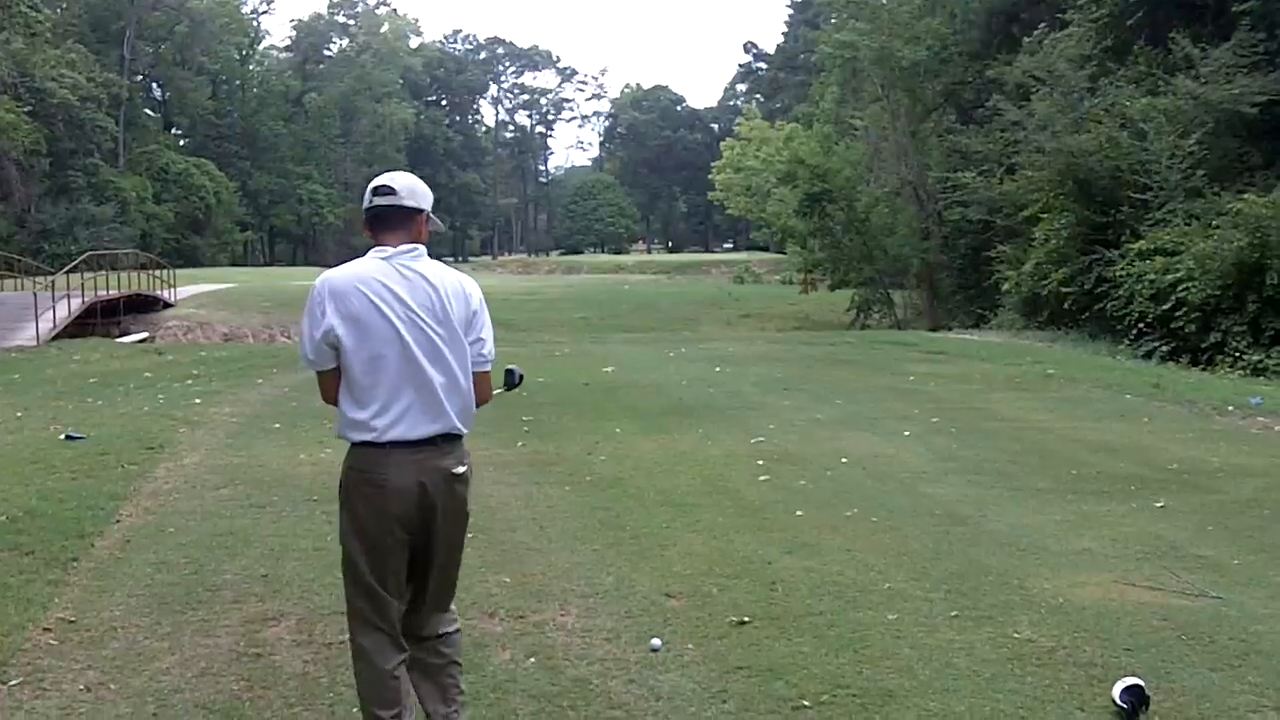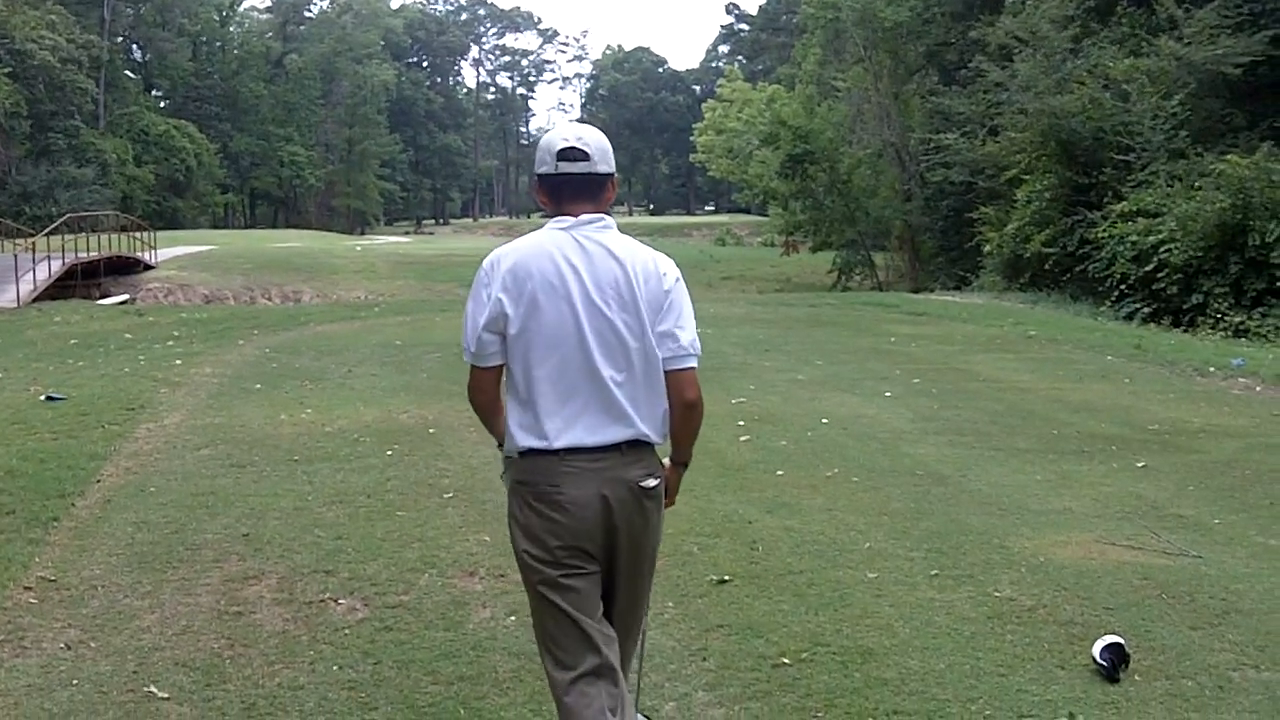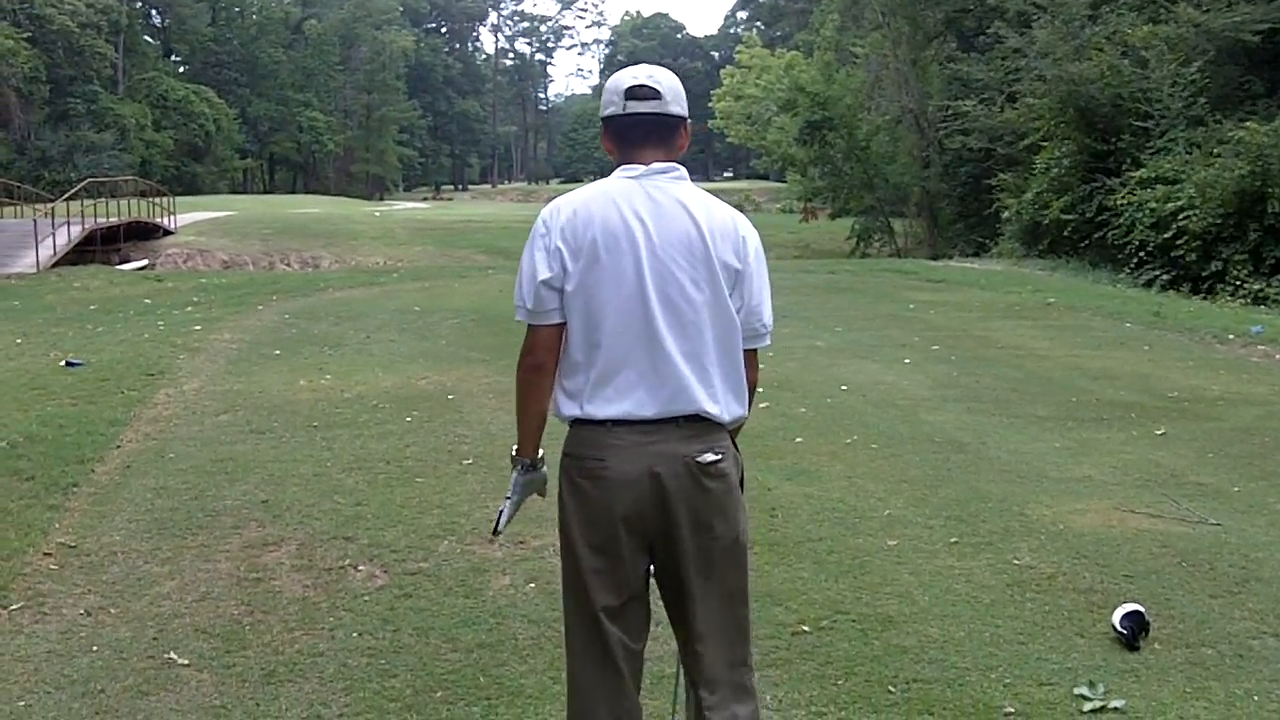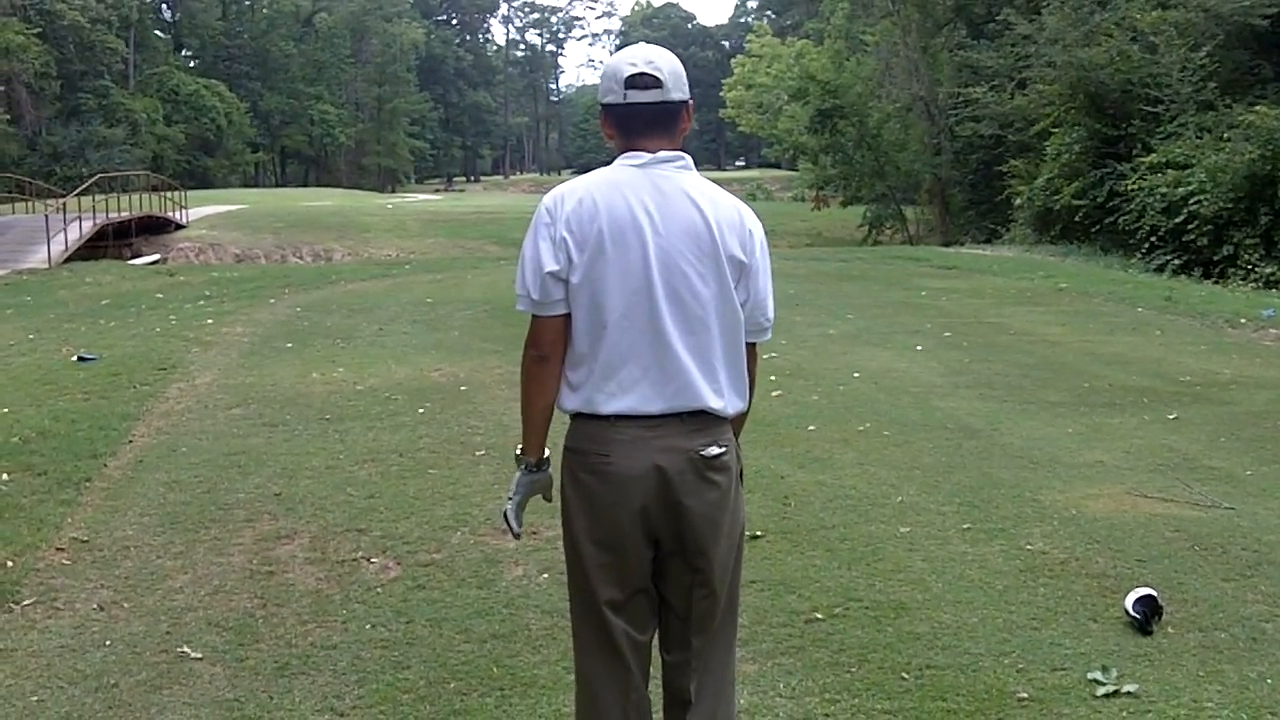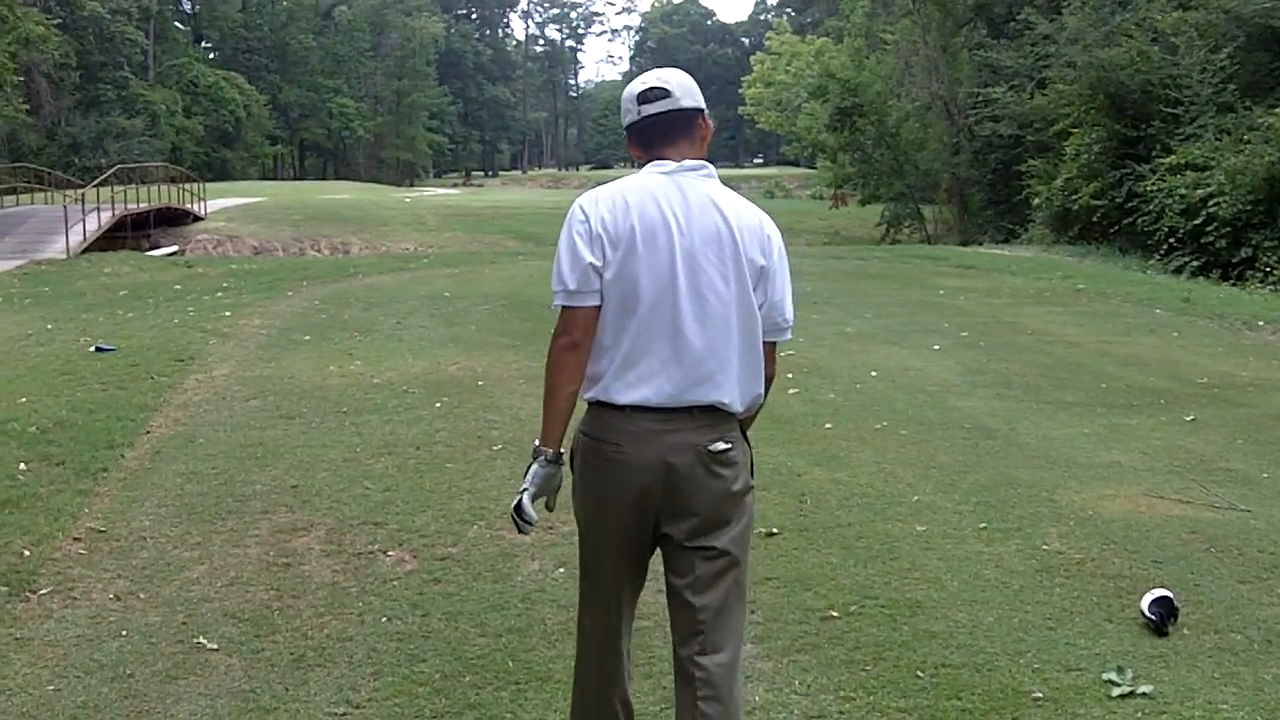
dt=1s
person 1, frame 1
left shoulder: (333, 287)
right shoulder: (460, 286)
left elbow: (331, 391)
right elbow: (481, 391)
left hip: (375, 470)
right hip: (447, 466)
left knee: (378, 621)
right knee: (433, 613)
person 1, frame 2
left shoulder: (506, 265)
right shoulder: (654, 268)
left elbow: (483, 389)
right elbow: (686, 395)
right wrist: (678, 465)
left hip: (548, 483)
right hip: (633, 476)
left knee: (582, 662)
right knee: (612, 646)
person 1, frame 3
left shoulder: (565, 218)
right shoulder: (730, 225)
left elbow: (540, 356)
right elbow: (747, 364)
left wrist: (525, 456)
left hip: (600, 458)
right hip: (701, 457)
left knee: (604, 654)
right knee: (716, 649)
person 1, frame 4
left shoulder: (567, 207)
right shoulder: (733, 214)
left elbow: (546, 347)
right elbow: (747, 353)
left wrist: (532, 459)
left hip: (603, 452)
right hip: (703, 452)
left knee: (611, 644)
right knee: (701, 646)
person 1, frame 5
left shoulder: (599, 209)
right shoulder: (755, 223)
left elbow: (573, 338)
right elbow: (765, 359)
left wrist: (547, 451)
left hip: (615, 441)
right hip: (712, 448)
left knee: (606, 615)
right knee: (711, 640)
